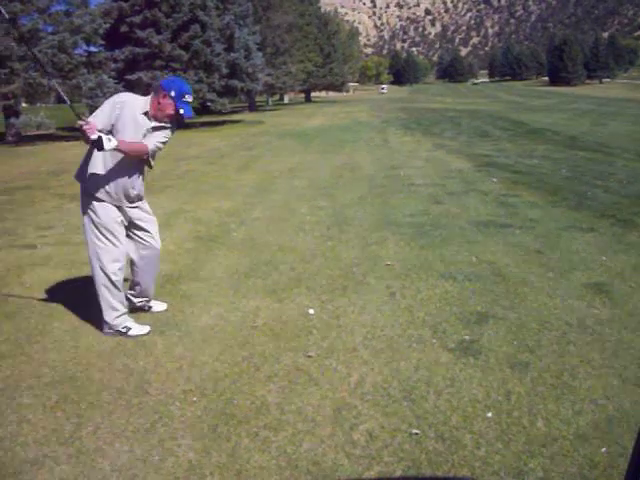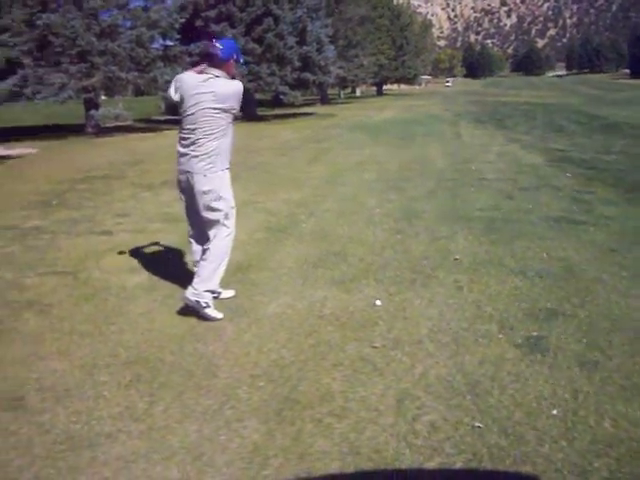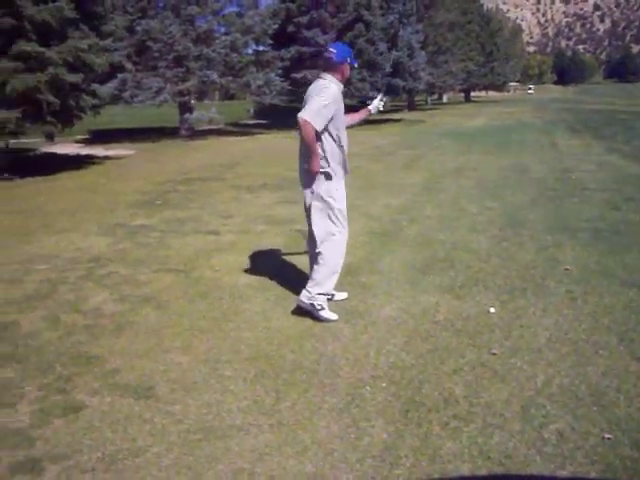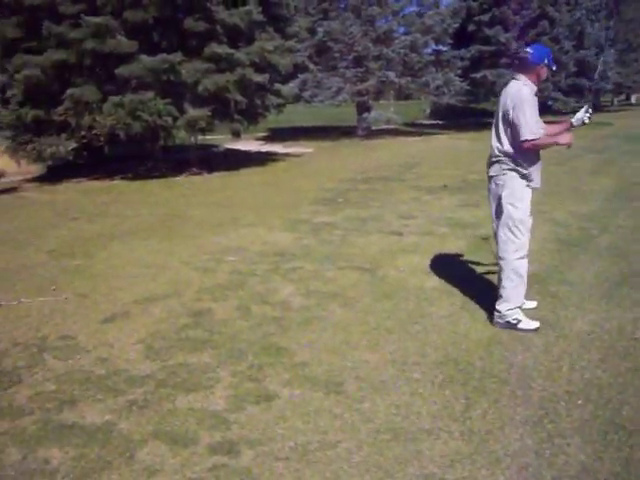
dt=1s
person 1, frame 1
left shoulder: (166, 127)
right shoulder: (123, 102)
left elbow: (143, 150)
right elbow: (89, 130)
left wrist: (110, 142)
right wrist: (95, 135)
left hip: (132, 196)
right hip: (99, 192)
left knee: (149, 246)
right knee: (111, 257)
left ankle: (139, 298)
right ankle: (115, 319)
person 1, frame 2
left shoulder: (187, 81)
right shoulder: (234, 88)
left wrist: (205, 63)
right wrist: (215, 61)
left hip: (186, 169)
right hip: (210, 171)
left knee: (199, 231)
right knee: (223, 229)
left ankle: (207, 285)
right ankle: (199, 292)
person 1, frame 3
left shoulder: (321, 87)
right shoulder: (330, 90)
right elbow: (305, 121)
left wrist: (369, 110)
right wrist: (315, 157)
left hip: (320, 173)
right hip: (324, 174)
left knee: (322, 232)
right knee: (334, 233)
left ankle: (321, 287)
right ankle: (314, 295)
person 1, frame 4
left shoulder: (519, 90)
right shoulder: (521, 94)
left elbow: (536, 129)
right elbow: (531, 140)
left wrist: (571, 122)
right wrist: (560, 139)
left hip: (513, 178)
right hip: (512, 179)
left knee: (514, 241)
right knee: (514, 244)
left ankle: (511, 297)
right ankle: (507, 311)
